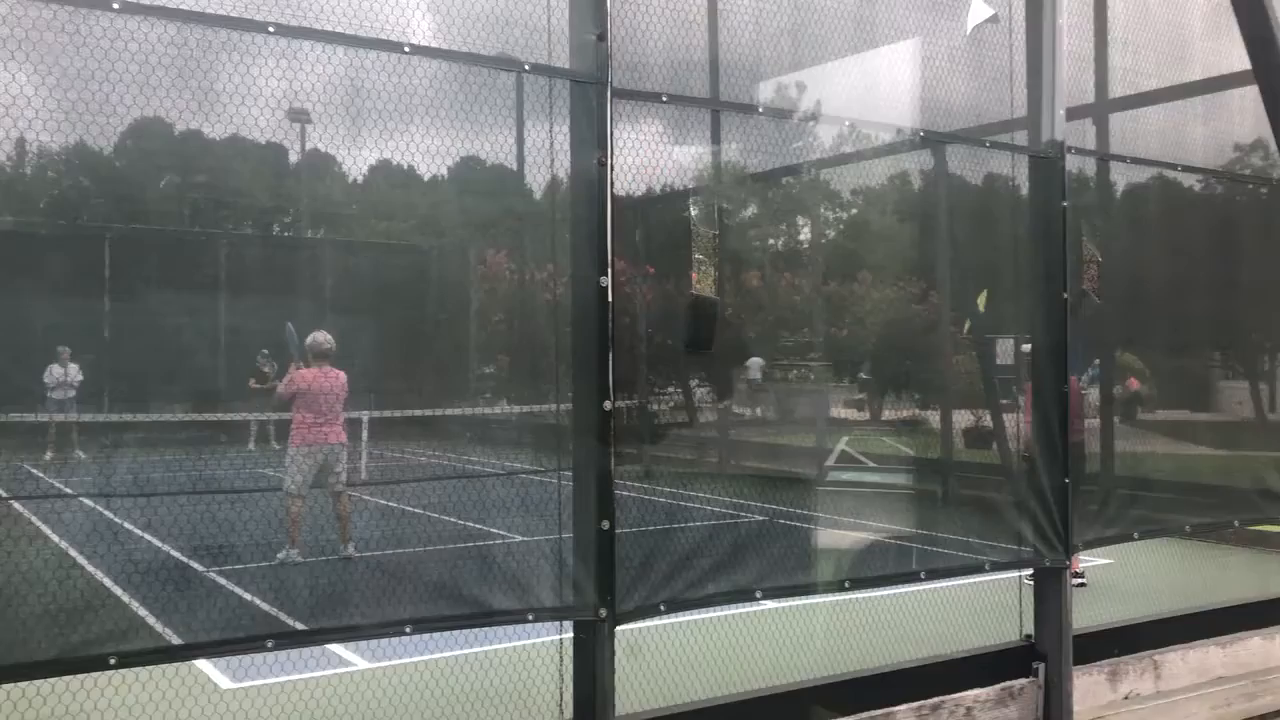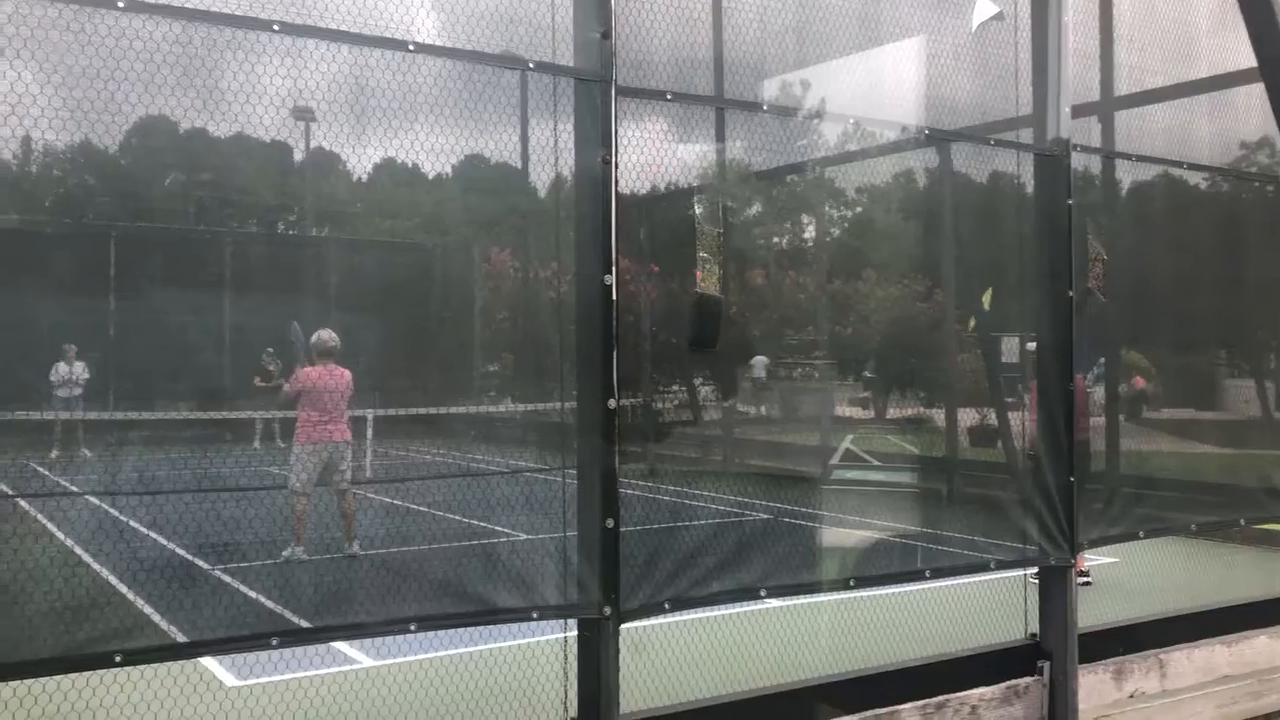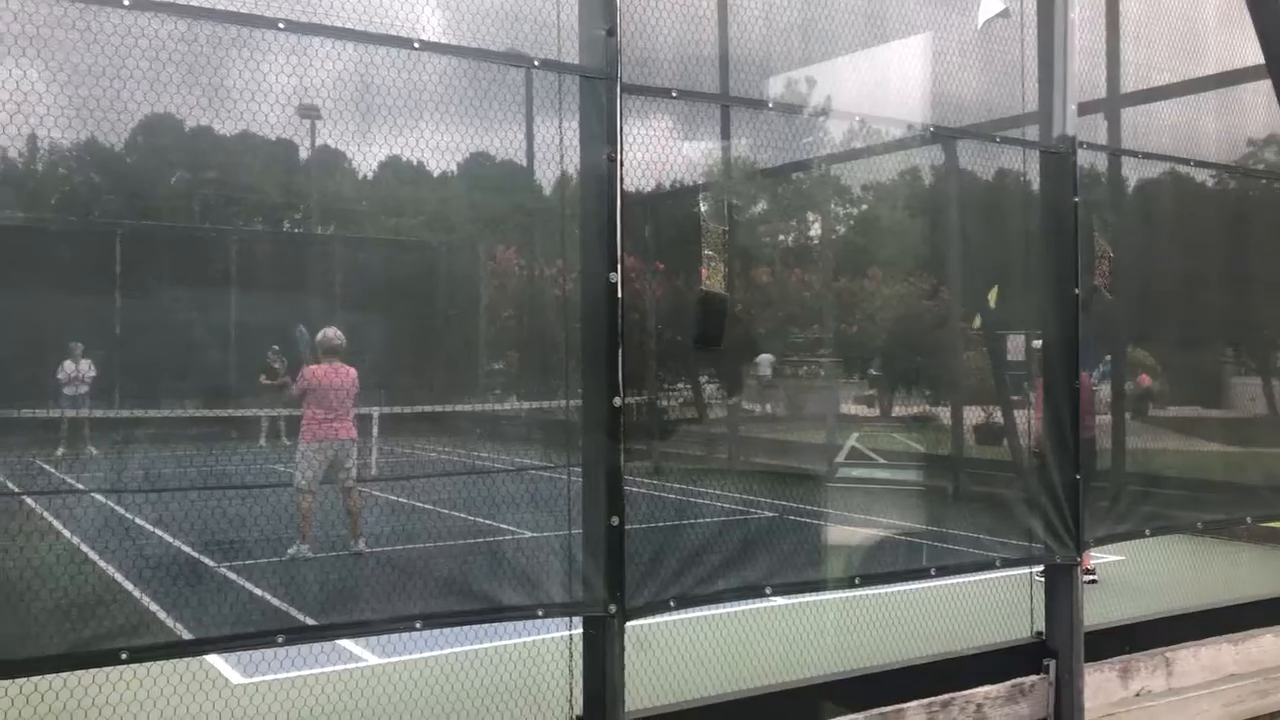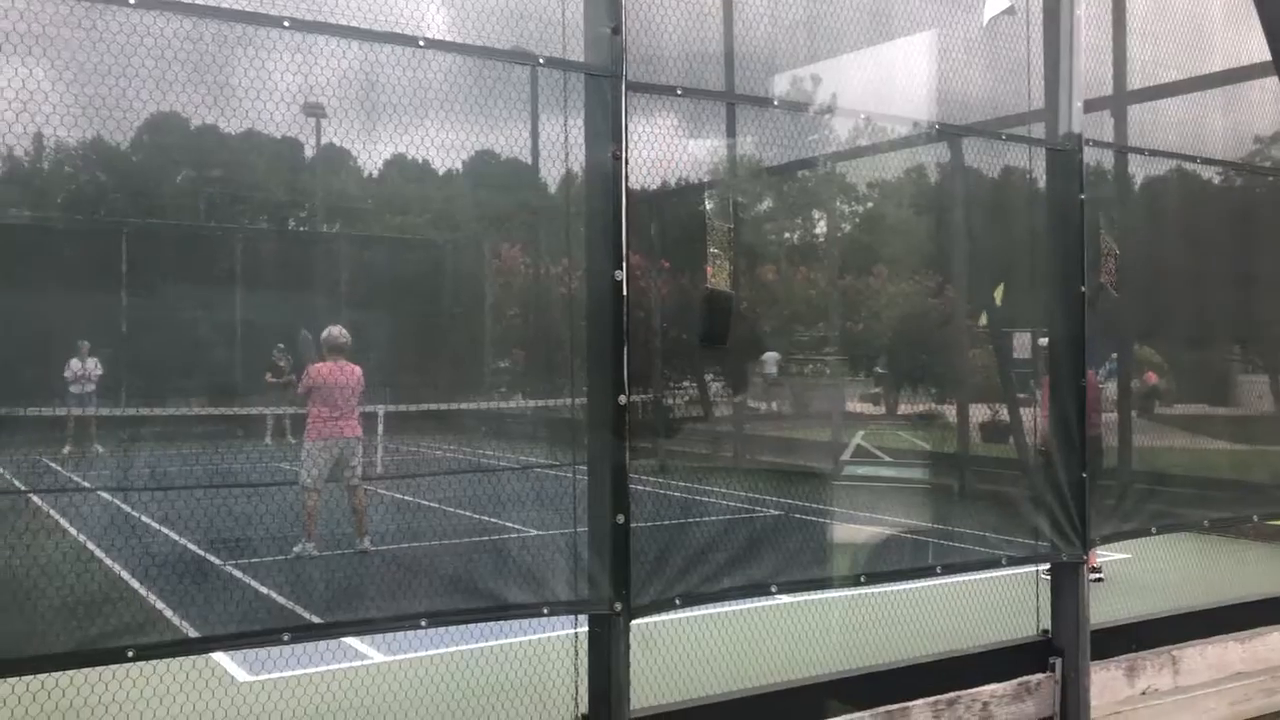
dt=0.1s
person 1, frame 1
right shoulder: (1073, 382)
left elbow: (1032, 425)
right elbow: (1079, 419)
left wrist: (1027, 451)
right hip: (1072, 450)
right ankle: (1074, 568)
person 1, frame 2
left shoulder: (1041, 384)
right shoulder: (1079, 381)
left elbow: (1037, 424)
right elbow: (1084, 417)
left wrist: (1033, 450)
right ankle: (1080, 567)
person 1, frame 3
left shoulder: (1047, 382)
right shoulder: (1084, 379)
left elbow: (1043, 421)
right elbow: (1090, 414)
left wrist: (1038, 448)
right hip: (1084, 446)
right ankle: (1086, 565)
person 1, frame 4
right shoulder: (1090, 376)
left elbow: (1049, 420)
right elbow: (1096, 412)
left wrist: (1044, 446)
right hip: (1090, 444)
right ankle: (1092, 563)
person 2, frame 1
left shoulder: (299, 376)
right shoulder: (341, 378)
left elbow: (280, 395)
left hip: (304, 442)
right hip: (335, 441)
left knee: (295, 494)
right knee: (340, 493)
left ankle: (293, 549)
right ankle: (347, 545)
person 2, frame 2
left shoulder: (304, 375)
right shoulder: (346, 376)
left elbow: (286, 394)
left hip: (309, 441)
right hip: (340, 439)
left knee: (300, 492)
right knee: (345, 491)
left ankle: (298, 547)
right ankle: (352, 543)
person 2, frame 3
left shoulder: (310, 373)
right shoulder: (352, 374)
left elbow: (293, 395)
left hip: (315, 438)
right hip: (346, 437)
left knee: (306, 490)
right knee: (350, 488)
left ankle: (304, 544)
right ankle: (357, 540)
person 2, frame 4
left shoulder: (314, 371)
right shoulder: (357, 372)
left elbow: (301, 396)
left hip: (320, 437)
right hip: (351, 435)
left knee: (311, 488)
right knee: (356, 487)
left ankle: (309, 542)
right ankle: (363, 538)
